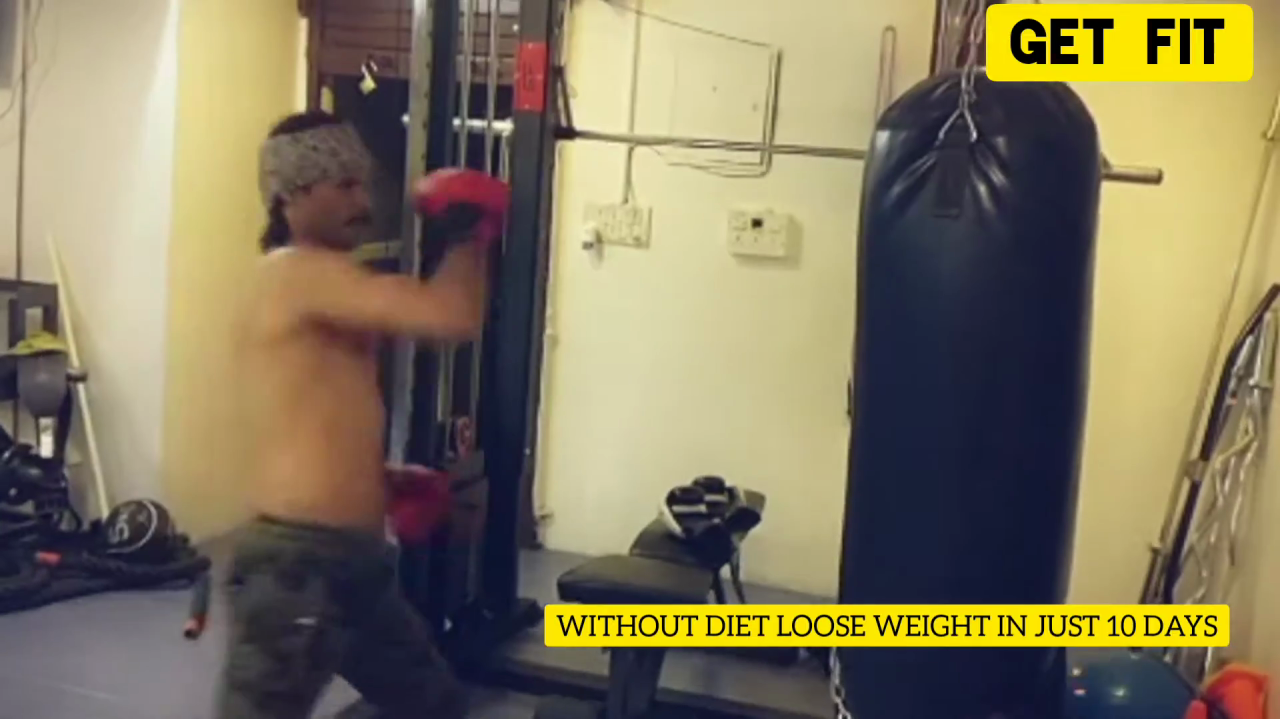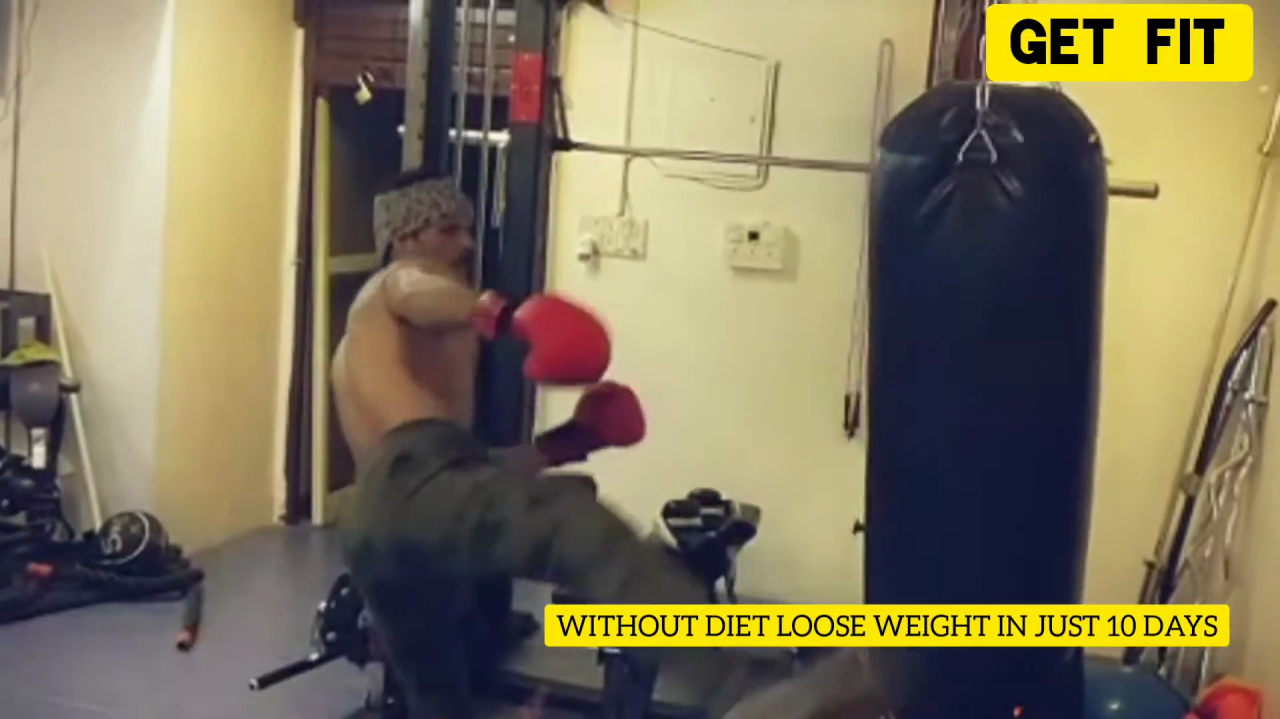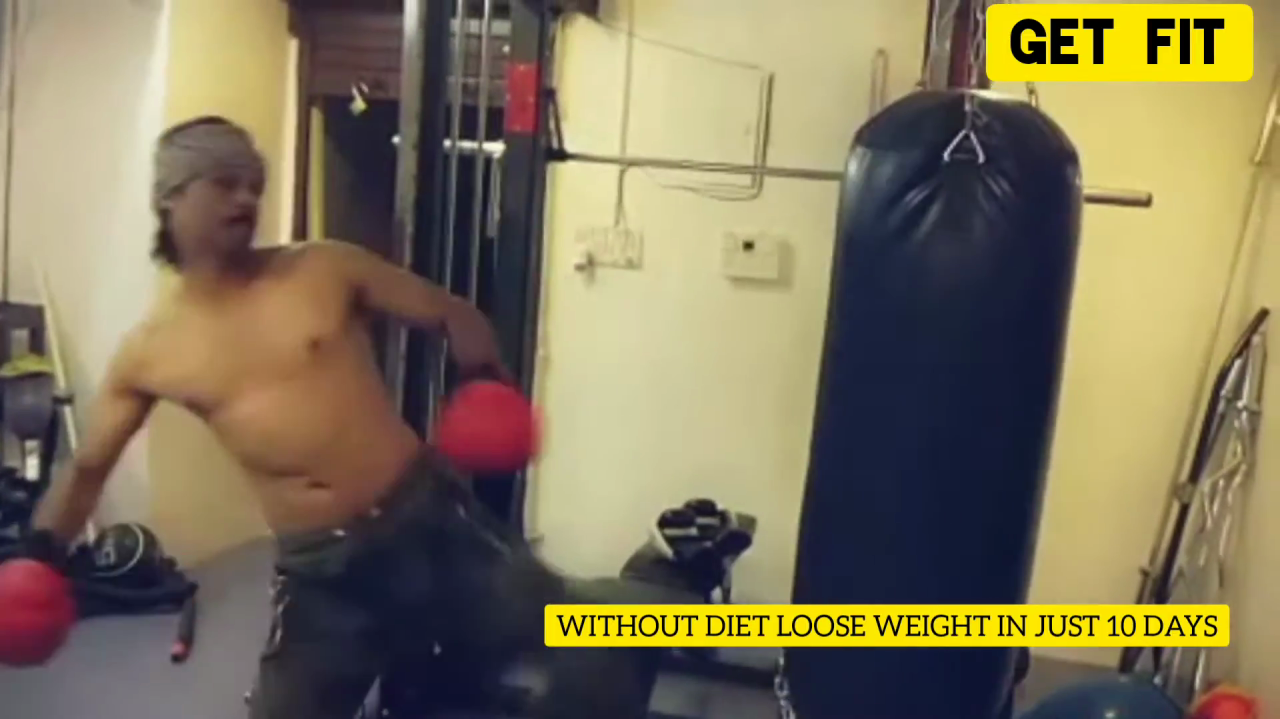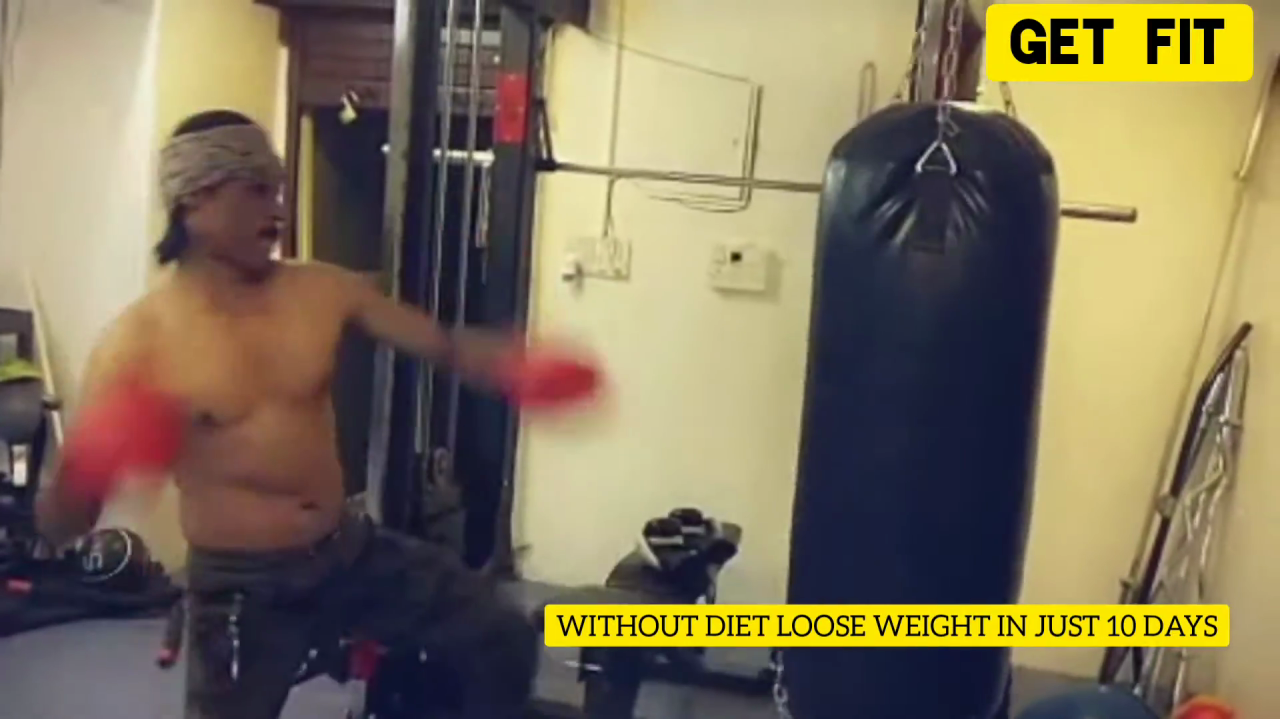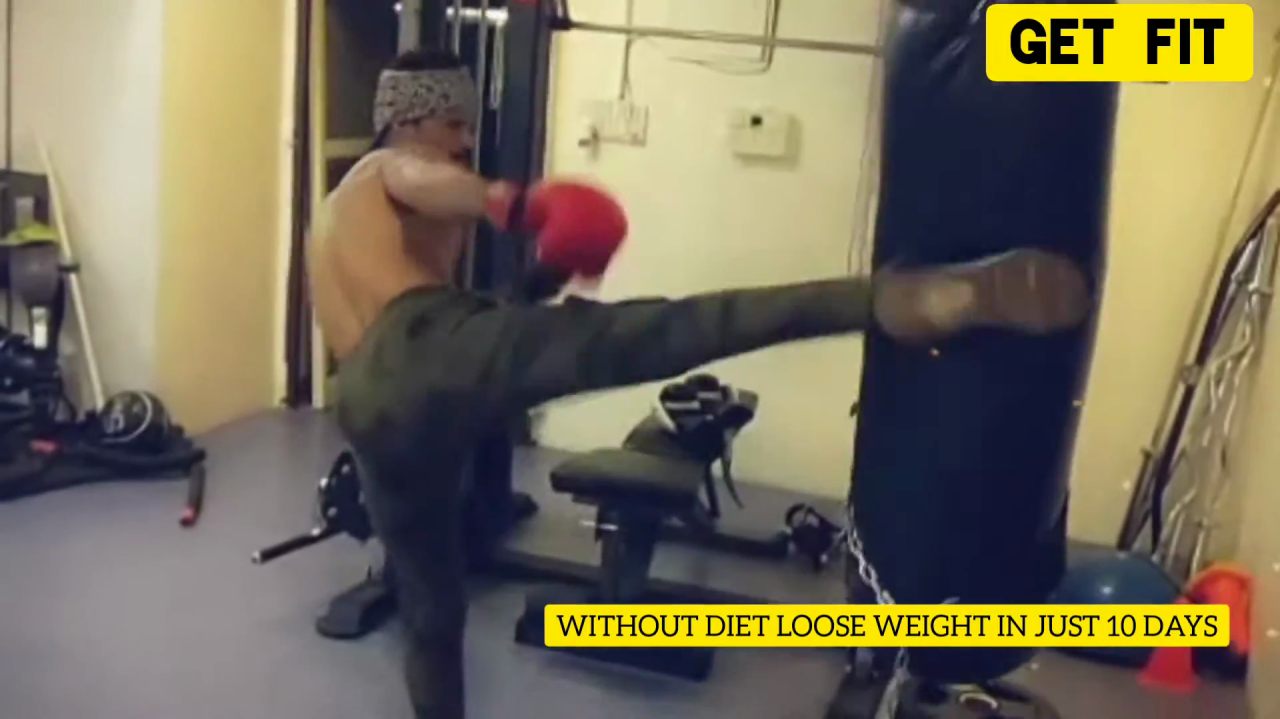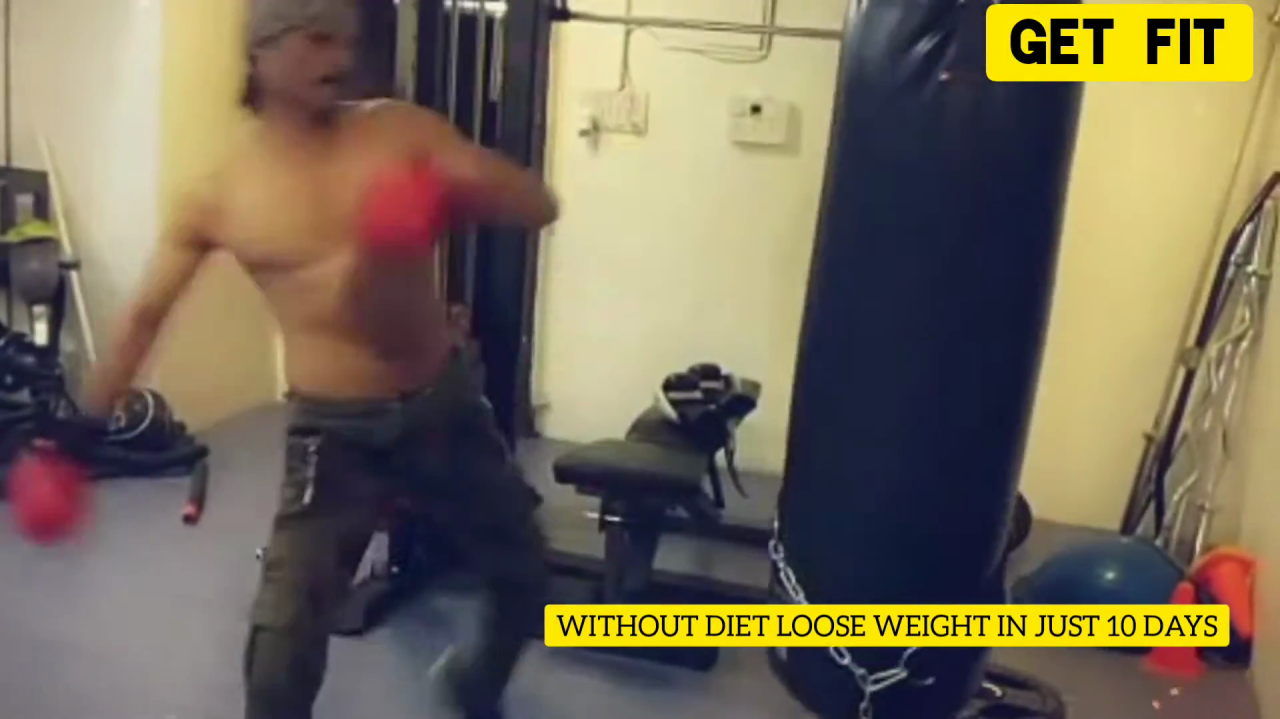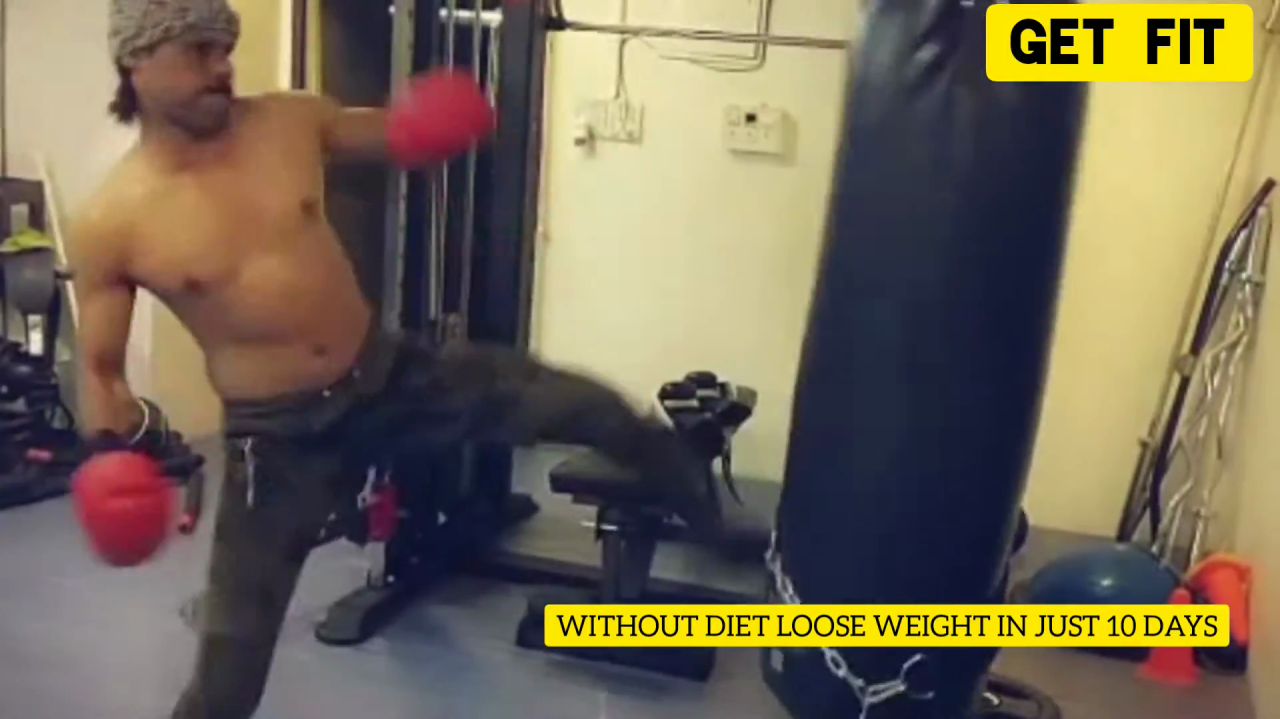
dt=0.5s
person 1, frame 1
left shoulder: (326, 289)
right shoulder: (306, 275)
right elbow: (452, 317)
left wrist: (385, 481)
right wrist: (470, 236)
left hip: (356, 563)
right hip: (298, 574)
person 1, frame 2
left shoulder: (356, 346)
right shoulder: (393, 283)
right elbow: (426, 295)
left wrist: (567, 439)
right wrist: (508, 316)
right hip: (422, 486)
right knee: (579, 530)
person 1, frame 3
left shoulder: (323, 267)
right shoulder: (148, 353)
left elbow: (451, 313)
right elbow: (86, 468)
left wrist: (486, 378)
right wrist: (42, 549)
left hip: (427, 513)
right hip: (322, 572)
left knee: (607, 655)
person 1, frame 4
left shoulder: (323, 291)
right shoulder: (139, 338)
left elbow: (442, 341)
right elbow: (60, 517)
left wrist: (516, 363)
right wrist: (77, 483)
left hip: (350, 554)
right hip: (240, 589)
left knee: (498, 640)
person 1, frame 5
left shoulder: (343, 206)
right shoulder: (395, 165)
right elbow: (433, 184)
right wrist: (516, 204)
left hip: (363, 398)
right hip: (423, 340)
left knee: (430, 605)
right knee: (675, 329)
person 1, frame 6
left shoulder: (401, 131)
right shoulder: (220, 194)
left elbow: (535, 205)
right elbow: (142, 320)
left wrist: (463, 196)
left hip: (444, 405)
right hip: (334, 433)
left knee: (520, 577)
right knee: (287, 634)
person 1, frame 7
left shoulder: (285, 120)
right shoulder: (110, 221)
left elbow: (400, 132)
right elbow: (100, 369)
left wrist: (432, 113)
right wrist: (112, 446)
left hip: (388, 372)
right hip: (278, 434)
left knee: (584, 406)
right knee: (234, 644)
left ankle: (700, 508)
